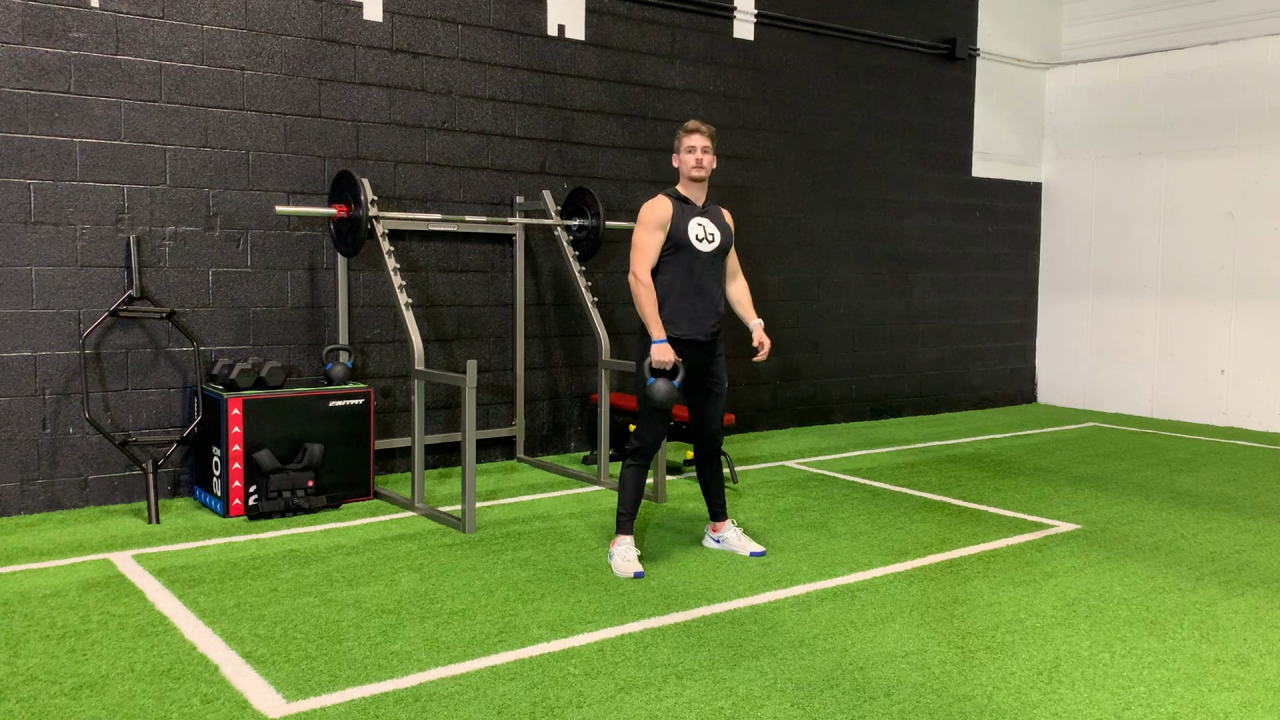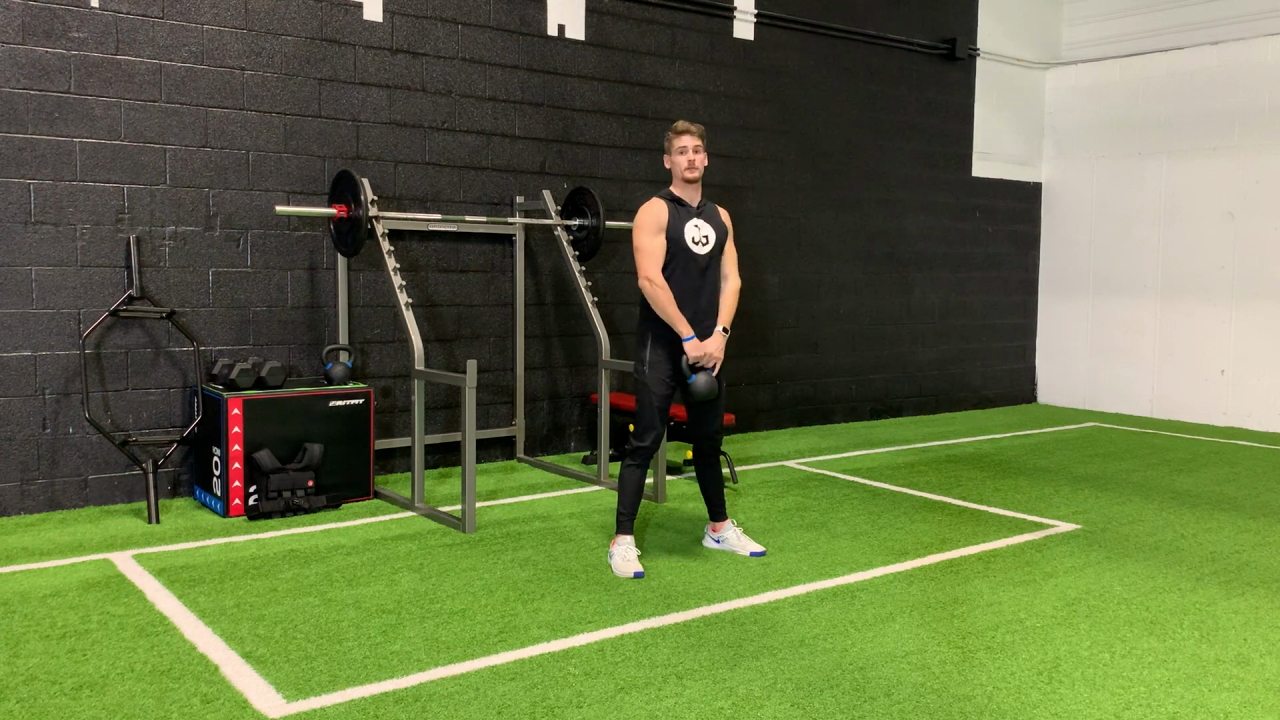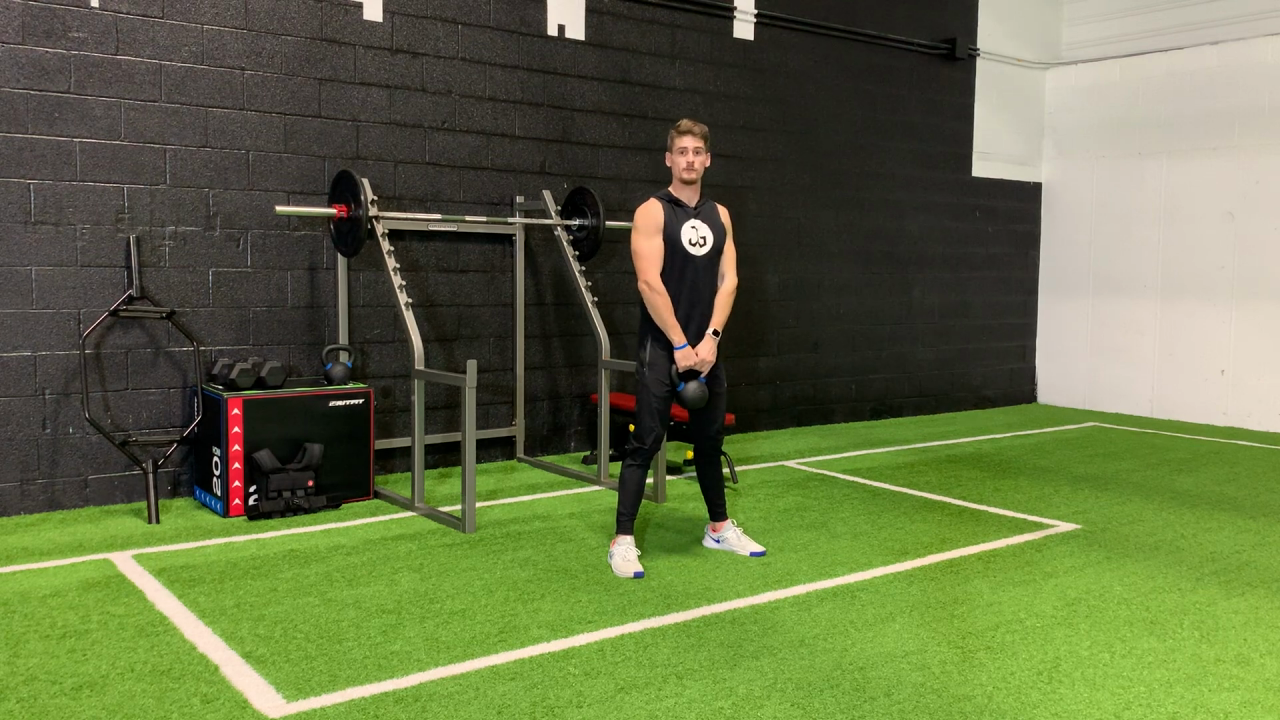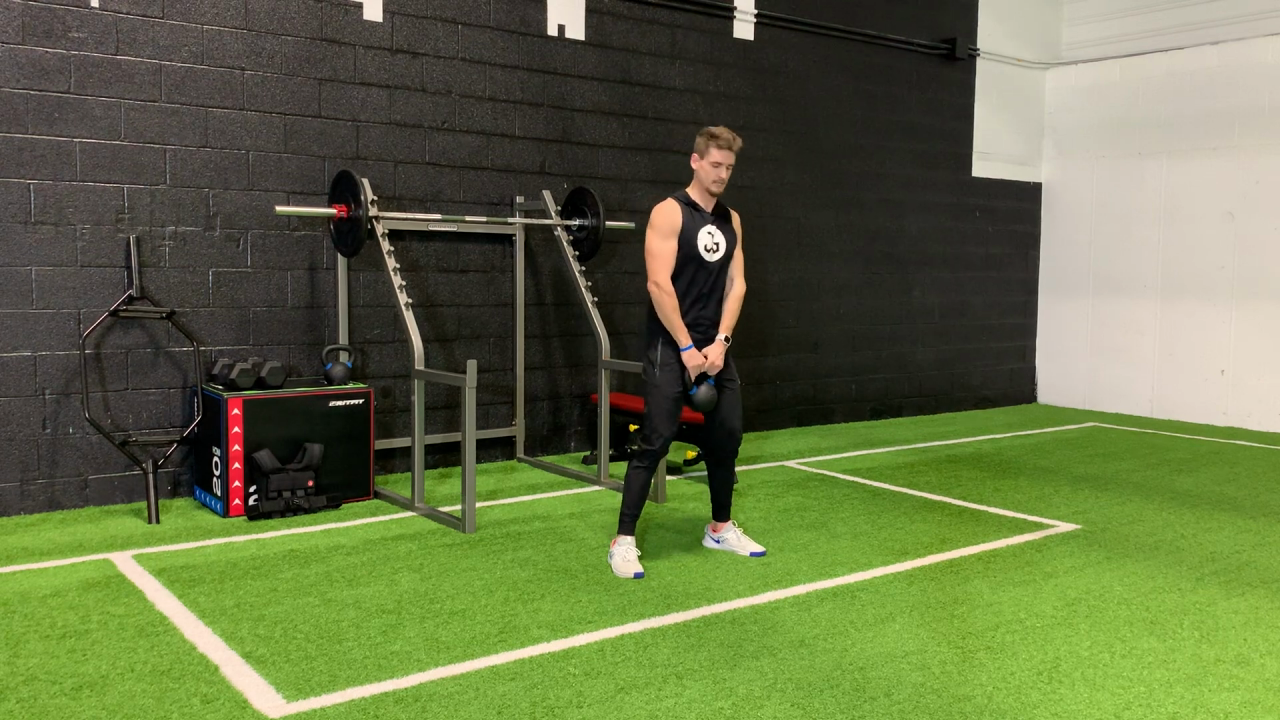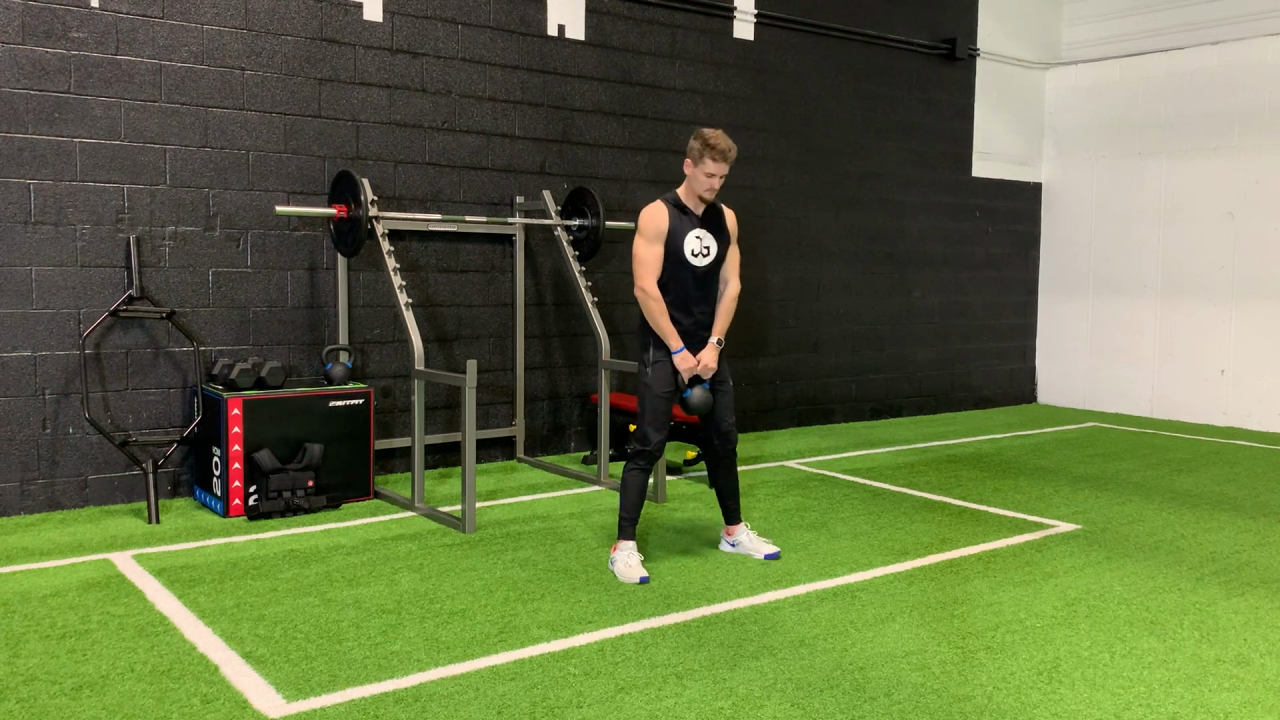
dt=0.7s
person 1, frame 1
left shoulder: (722, 217)
right shoulder: (659, 208)
left elbow: (732, 277)
right elbow: (639, 274)
left wrist: (754, 323)
right wrist: (657, 339)
left hip: (709, 347)
right hip: (667, 345)
left knee: (710, 440)
right knee: (646, 442)
left ankle: (719, 528)
right ankle: (623, 540)
person 1, frame 2
left shoulder: (719, 217)
right shoulder: (655, 211)
left elbow: (730, 279)
right elbow: (649, 279)
left wrist: (719, 334)
right wrist: (687, 337)
left hip: (707, 344)
right hip: (661, 346)
left knee: (708, 440)
right knee: (644, 442)
left ankle: (719, 527)
right ankle: (622, 540)
person 1, frame 3
left shoulder: (719, 215)
right shoulder: (652, 212)
left elbow: (727, 280)
right elbow: (649, 283)
left wrist: (710, 338)
right wrist: (680, 345)
left hip: (705, 346)
right hip: (661, 346)
left knee: (710, 440)
right knee: (645, 442)
left ankle: (719, 527)
right ankle: (623, 541)
person 1, frame 4
left shoulder: (732, 219)
right shoulder: (669, 212)
left elbow: (736, 284)
right elbow: (658, 283)
left wrist: (720, 342)
right wrist: (686, 347)
left hip: (714, 344)
right hip: (670, 344)
left knee: (727, 436)
right knee: (656, 441)
left ankle: (720, 528)
right ankle: (624, 539)
person 1, frame 5
left shoulder: (726, 218)
right shoulder: (657, 215)
left elbow: (730, 285)
right elbow: (645, 288)
left wrist: (713, 345)
right wrist: (677, 350)
left hip: (707, 345)
right hip: (662, 347)
left knee: (723, 438)
right knee: (649, 445)
left ankle: (733, 531)
right ankle: (624, 546)
